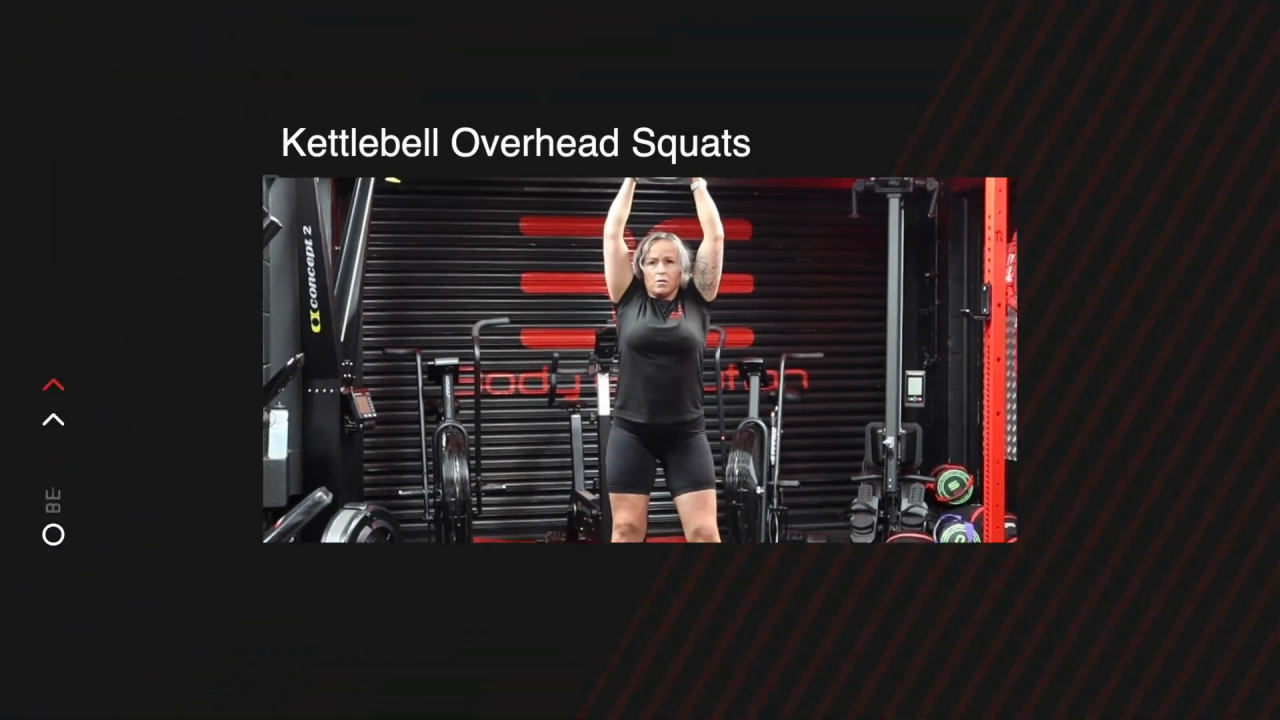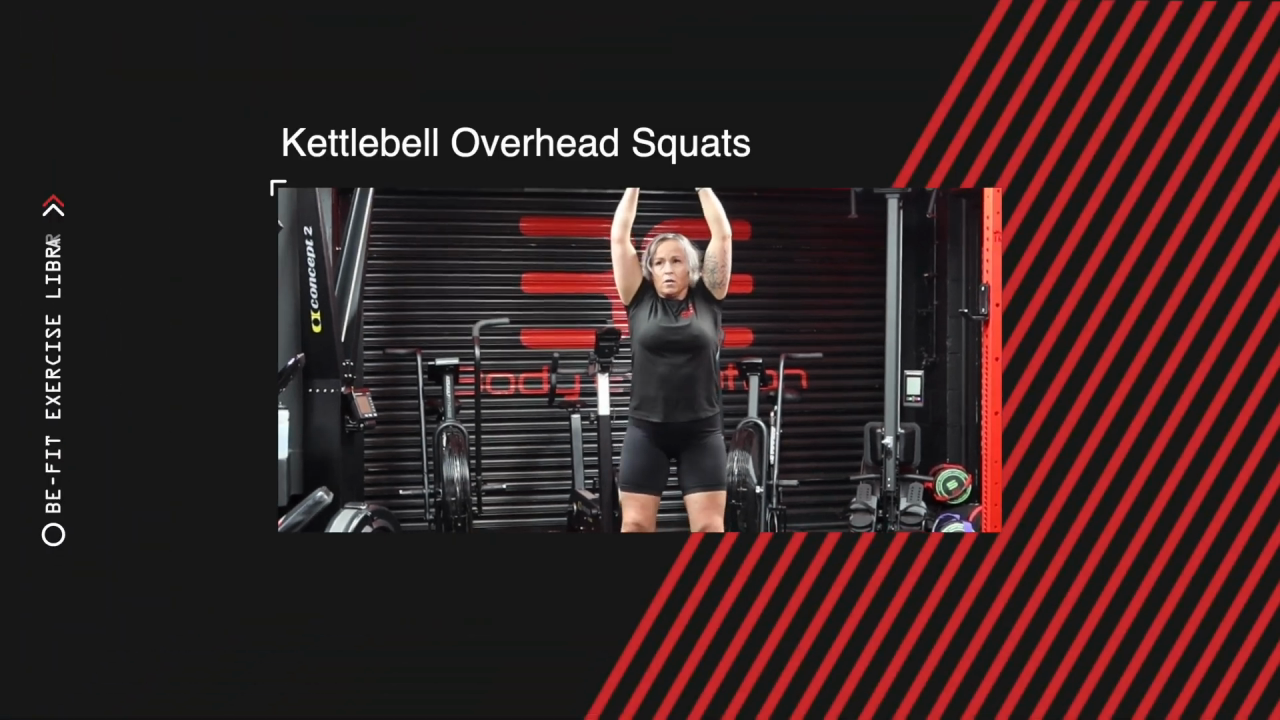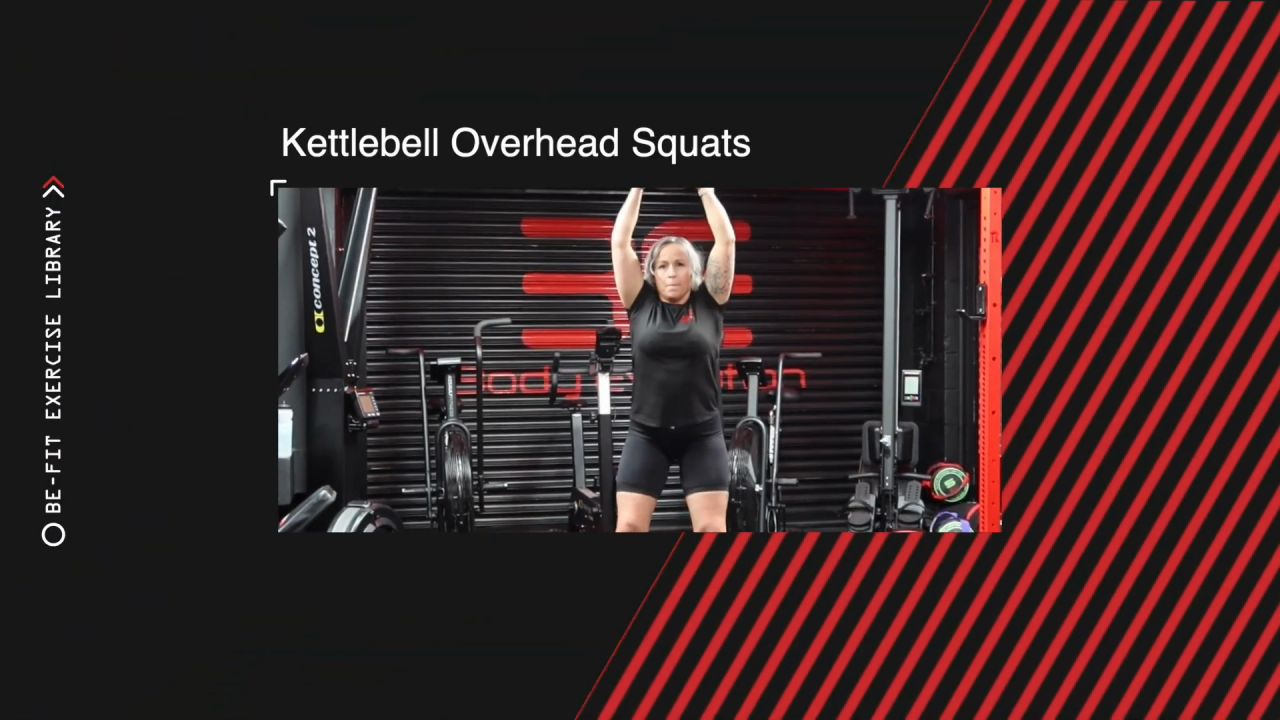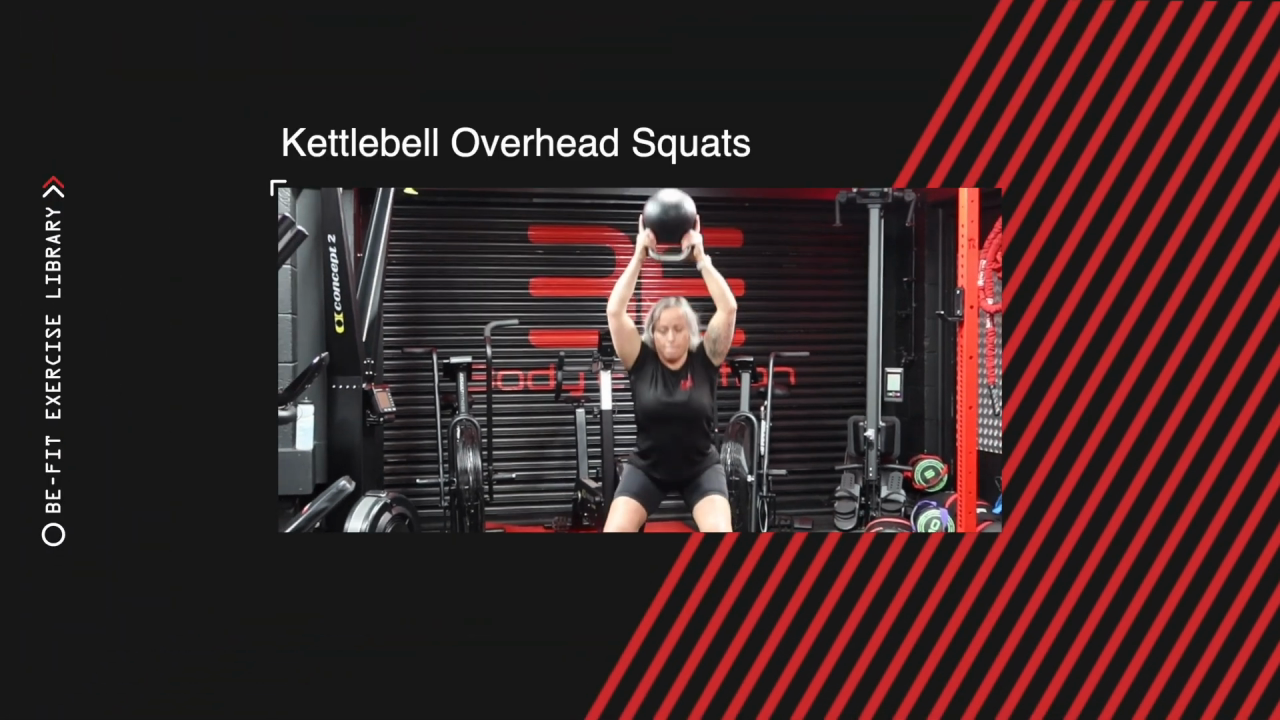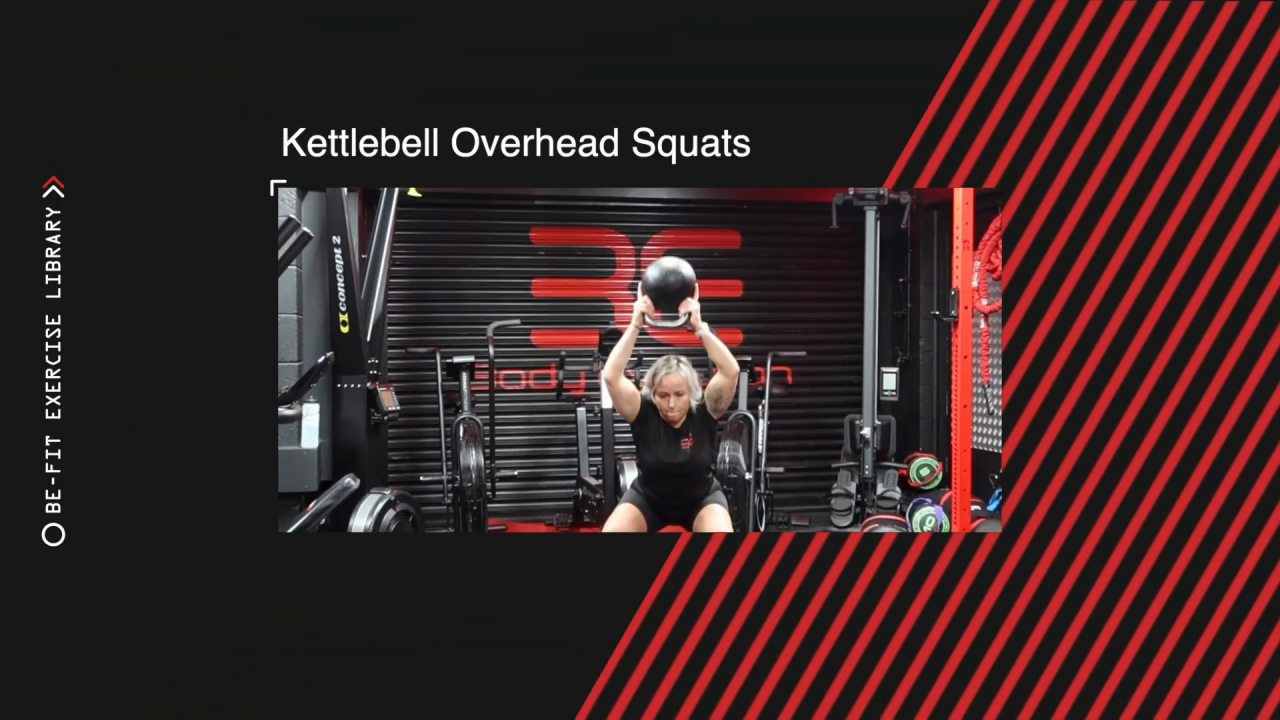
dt=0.4s
person 1, frame 1
left shoulder: (697, 298)
right shoulder: (629, 298)
left elbow: (715, 235)
right elbow: (612, 234)
left wrist: (697, 181)
right wrist: (632, 178)
left hip: (685, 434)
right hip: (632, 432)
left knee: (703, 531)
right knee: (627, 530)
person 1, frame 2
left shoulder: (707, 299)
right shoulder: (640, 300)
left elbow: (722, 235)
right elbow: (619, 237)
left wrist: (702, 187)
right wrist: (634, 186)
left hip: (701, 431)
right hip: (647, 430)
left knee: (709, 530)
right knee: (635, 526)
person 1, frame 3
left shoulder: (709, 302)
right shoulder: (641, 304)
left elbow: (726, 241)
right elbow: (619, 242)
left wrist: (705, 190)
right wrist: (637, 189)
left hip: (702, 433)
right hip: (648, 433)
left knee: (711, 528)
right knee: (630, 525)
person 1, frame 4
left shoulder: (705, 359)
right shoulder: (641, 361)
left elbow: (728, 308)
right elbow: (615, 311)
left wrist: (701, 258)
right wrist: (638, 257)
left hip: (700, 470)
right hip: (648, 469)
right knee: (615, 532)
person 1, frame 5
left shoulder: (705, 411)
right shoulder: (642, 412)
left elbow: (730, 371)
right elbow: (611, 376)
left wrist: (699, 327)
right wrist: (636, 324)
left hip: (700, 499)
right hip: (649, 499)
right knee: (612, 533)
